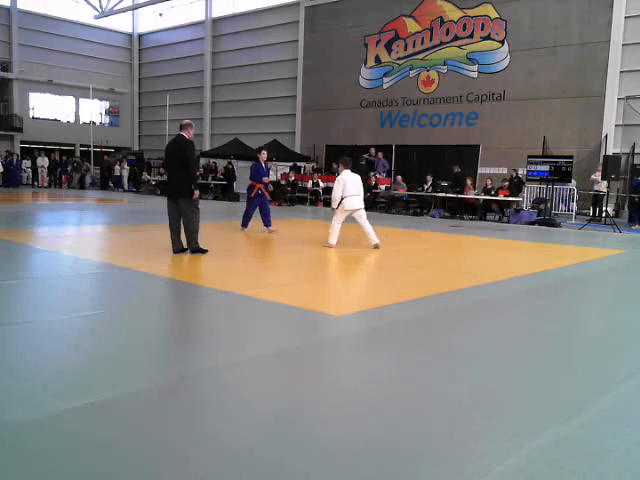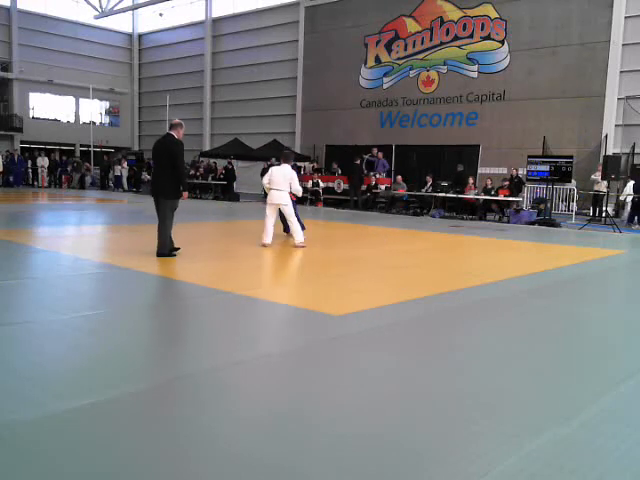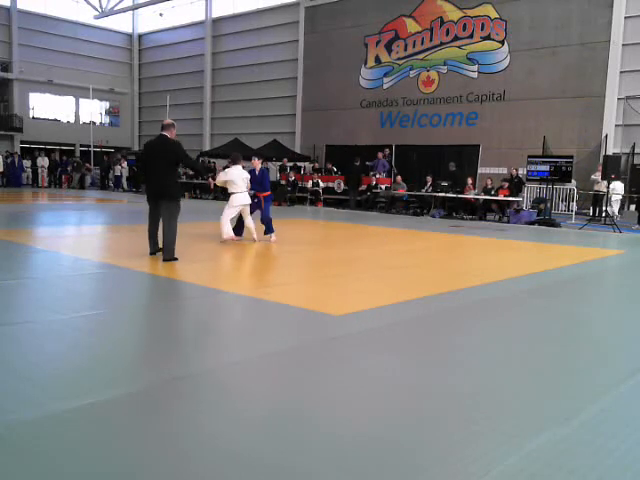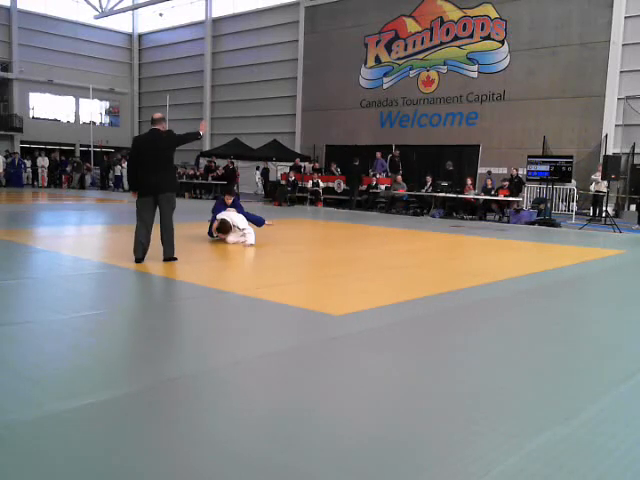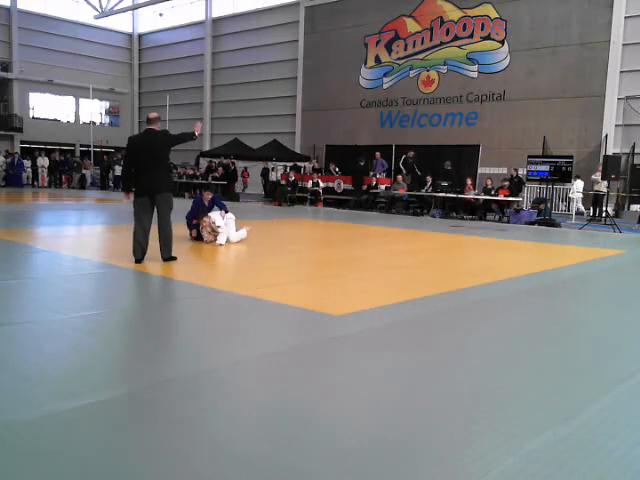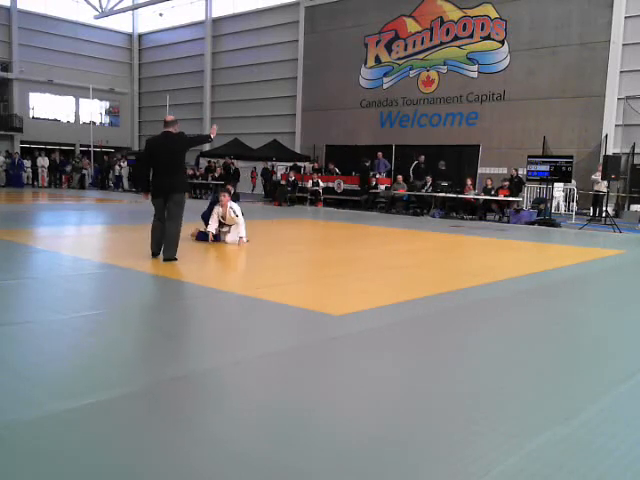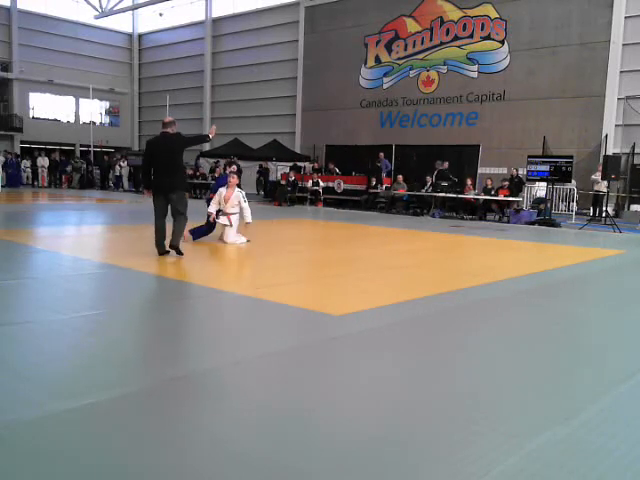
dt=0.7s
person 1, frame 1
left shoulder: (170, 144)
right shoulder: (188, 144)
left elbow: (166, 166)
right elbow: (192, 168)
right wrist: (195, 187)
left hip: (171, 187)
right hip: (184, 188)
left knee: (174, 218)
right knee: (192, 215)
left ankle: (177, 246)
right ankle: (194, 245)
person 1, frame 2
left shoulder: (158, 143)
right shoulder: (176, 143)
left elbow: (156, 164)
right elbow: (180, 168)
right wrist: (184, 188)
left hip: (157, 186)
right hip: (170, 187)
left knee: (164, 217)
right knee: (166, 218)
left ankle: (168, 245)
right ankle: (162, 249)
person 1, frame 3
left shoulder: (148, 145)
right shoulder: (173, 145)
left elbow: (145, 168)
right elbow: (189, 162)
left hip: (152, 189)
right hip: (170, 190)
left knee: (154, 218)
right knee: (170, 221)
left ankle: (153, 248)
right ankle: (168, 254)
person 1, frame 4
left shoulder: (138, 140)
right shoulder: (168, 137)
left elbow: (132, 165)
right elbow: (185, 137)
left wrist: (134, 187)
right wrist: (200, 132)
left hip: (145, 187)
right hip: (165, 186)
left knee: (143, 221)
right knee: (167, 220)
left ankle: (139, 255)
right ankle: (168, 254)
person 1, frame 5
left shoulder: (134, 140)
right shoulder: (164, 137)
left elbow: (127, 166)
right elbow: (180, 137)
left wrist: (127, 188)
right wrist: (195, 133)
left hip: (142, 187)
right hip: (162, 186)
left knee: (141, 222)
right knee: (164, 220)
left ankle: (138, 255)
right ankle: (167, 254)
person 1, frame 6
left shoulder: (151, 142)
right shoulder: (181, 139)
left elbow: (145, 167)
right elbow: (196, 140)
left wrist: (146, 188)
right wrist: (211, 135)
left hip: (158, 187)
right hip: (176, 187)
left knee: (159, 218)
right knee: (174, 221)
left ankle: (155, 250)
right ankle: (169, 254)
person 1, frame 7
left shoulder: (151, 143)
right shoulder: (178, 139)
left elbow: (146, 166)
right elbow: (194, 139)
left wrist: (147, 186)
right wrist: (209, 135)
left hip: (158, 185)
right hip: (177, 185)
left knee: (160, 217)
right knee: (180, 215)
left ankle: (161, 248)
right ankle: (174, 243)
